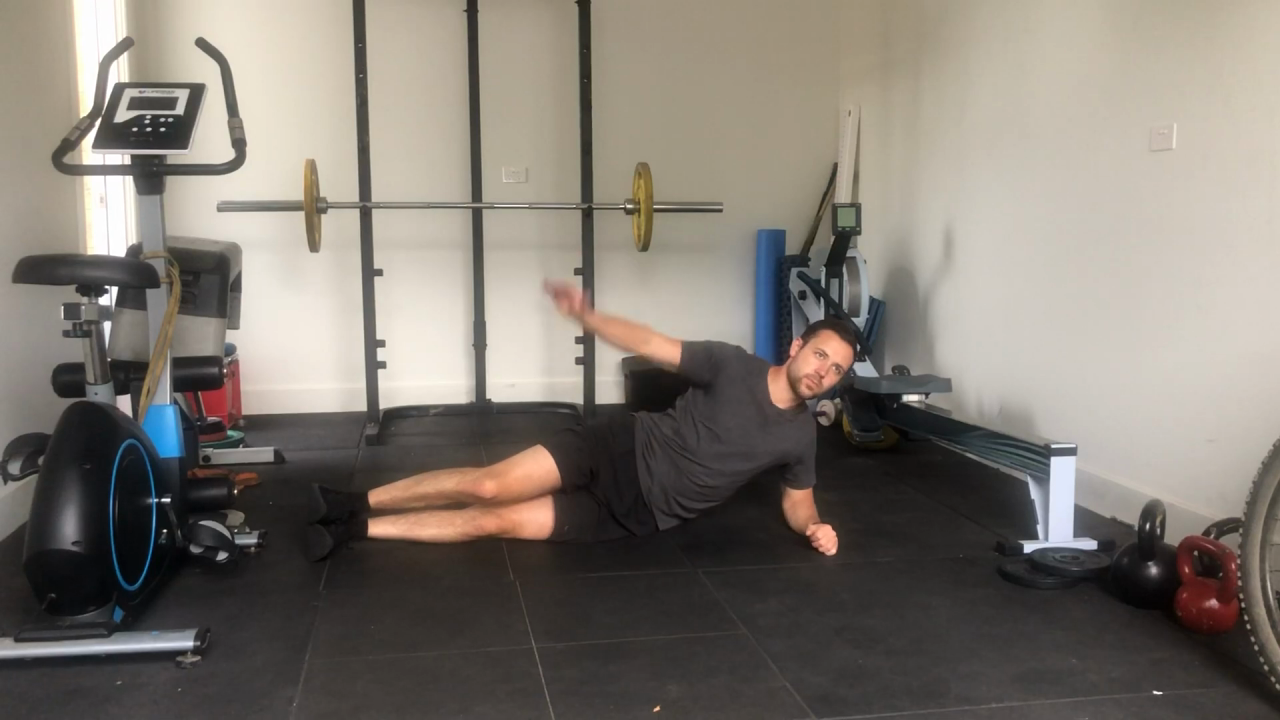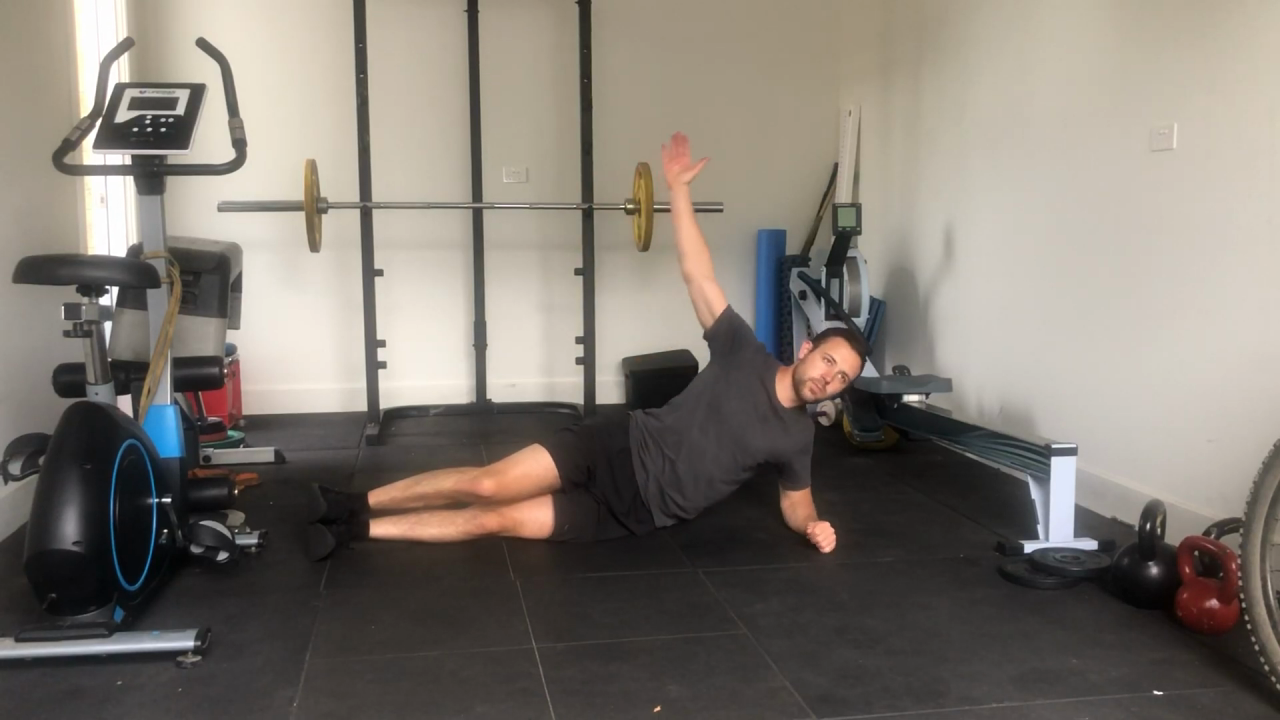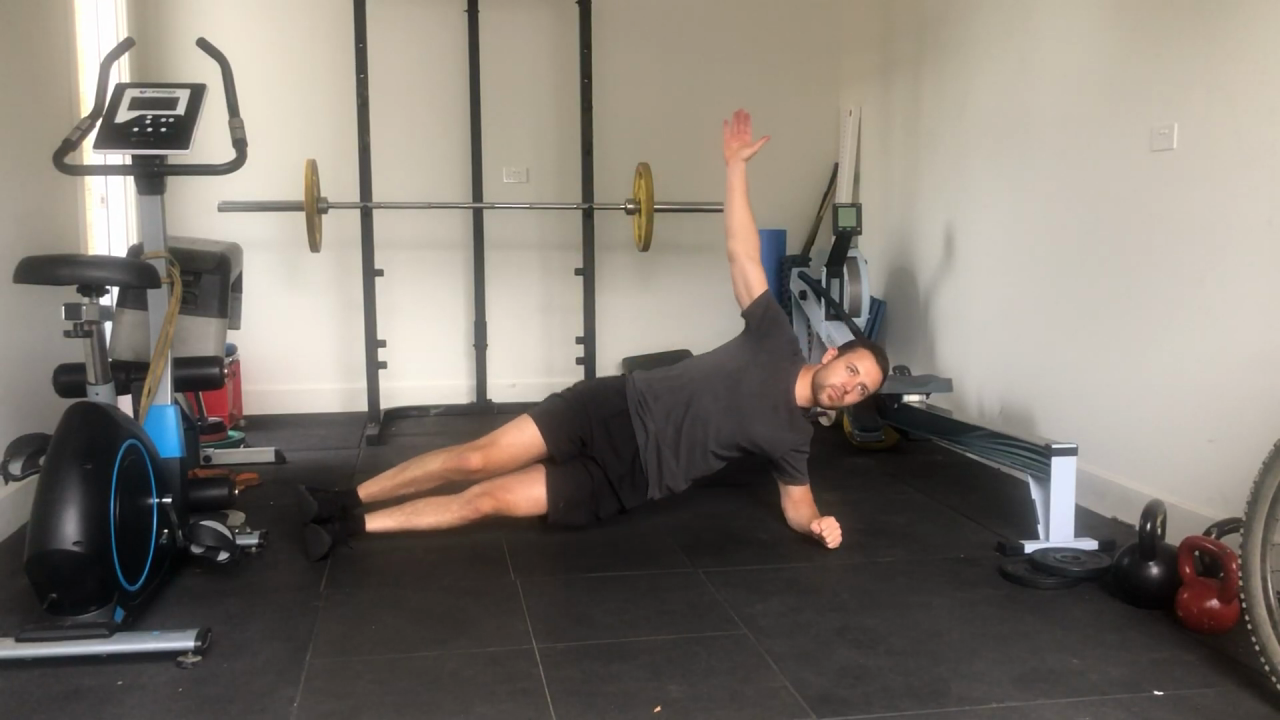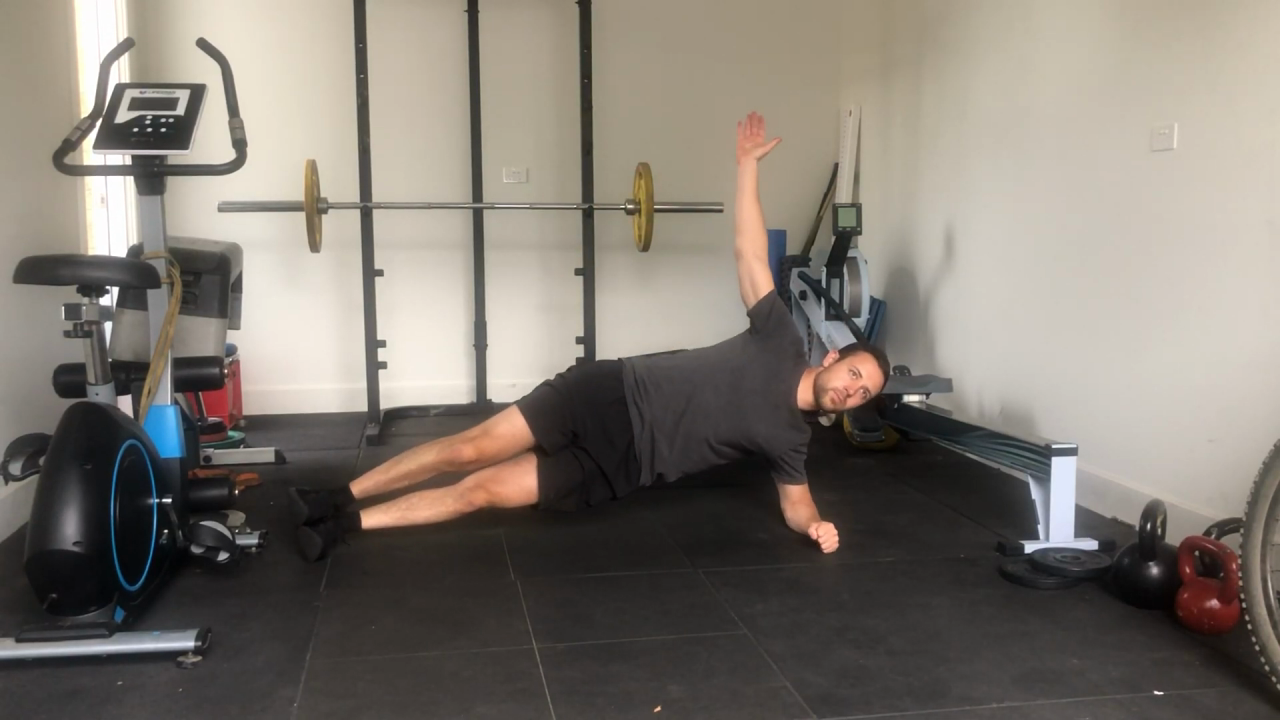
dt=0.4s
person 1, frame 1
left shoulder: (800, 434)
right shoulder: (733, 367)
left elbow: (797, 501)
right elbow: (649, 345)
left wrist: (815, 527)
right wrist: (590, 317)
left hip: (639, 511)
right hip: (620, 448)
left knee: (494, 520)
right knee: (492, 487)
left ankle: (359, 528)
right ankle: (358, 507)
person 1, frame 2
left shoulder: (795, 436)
right shoulder: (743, 355)
left elbow: (795, 501)
right elbow: (697, 275)
left wrist: (814, 526)
right wrist: (678, 187)
left hip: (639, 509)
right hip: (621, 446)
left knee: (494, 519)
right knee: (490, 486)
left ankle: (359, 530)
right ankle: (357, 507)
person 1, frame 3
left shoulder: (794, 434)
right shoulder: (775, 343)
left elbow: (795, 501)
right elbow: (742, 253)
left wrist: (818, 525)
right wrist: (735, 163)
left hip: (629, 476)
right hip: (614, 409)
left knee: (488, 499)
right knee: (478, 459)
left ankle: (352, 527)
right ankle: (349, 502)
person 1, frame 4
left shoulder: (790, 435)
right shoulder: (782, 344)
left elbow: (794, 500)
right elbow: (749, 250)
left wrist: (816, 525)
right wrist: (748, 162)
left hip: (620, 458)
right hip: (610, 394)
left knee: (481, 490)
right knee: (472, 450)
left ankle: (347, 523)
right ankle: (341, 500)
